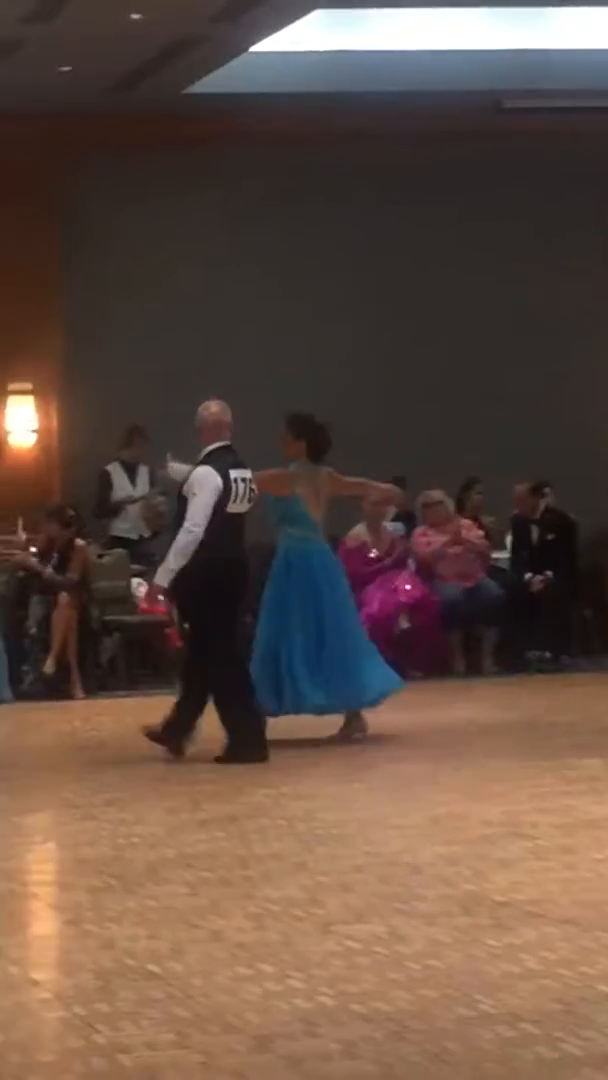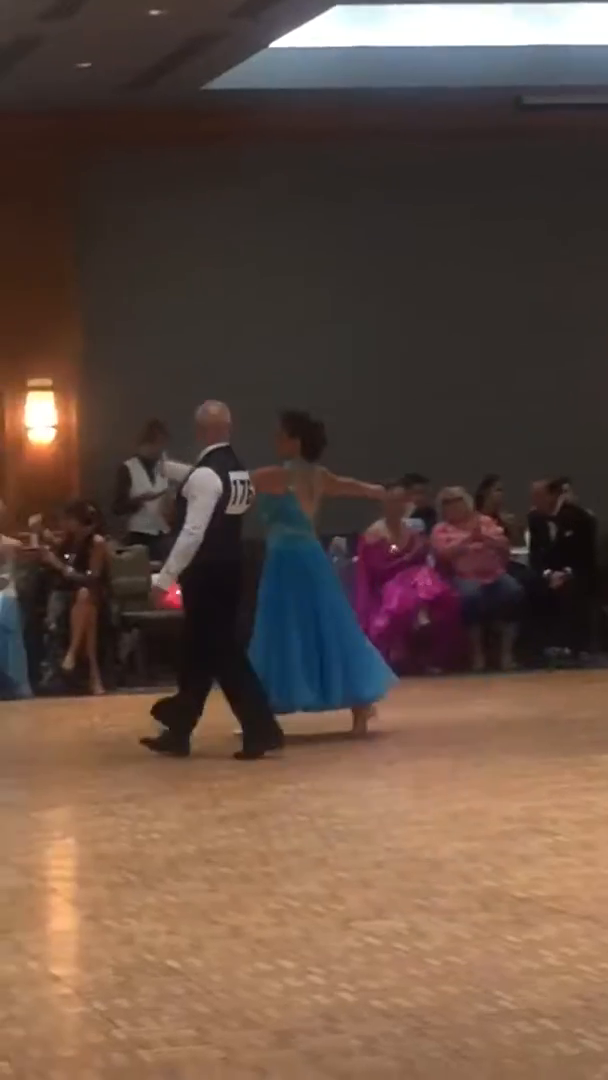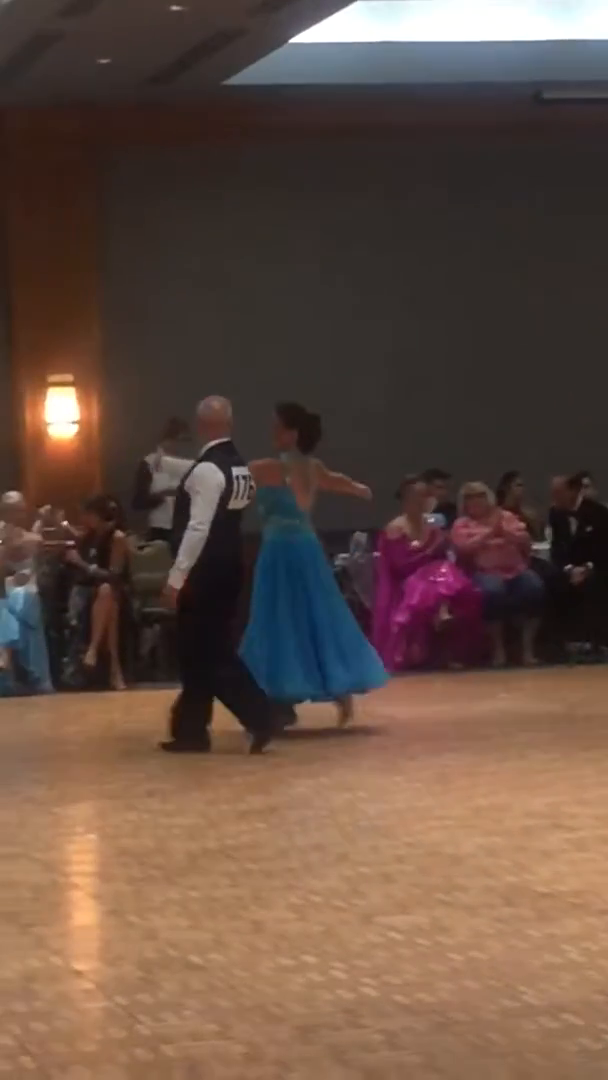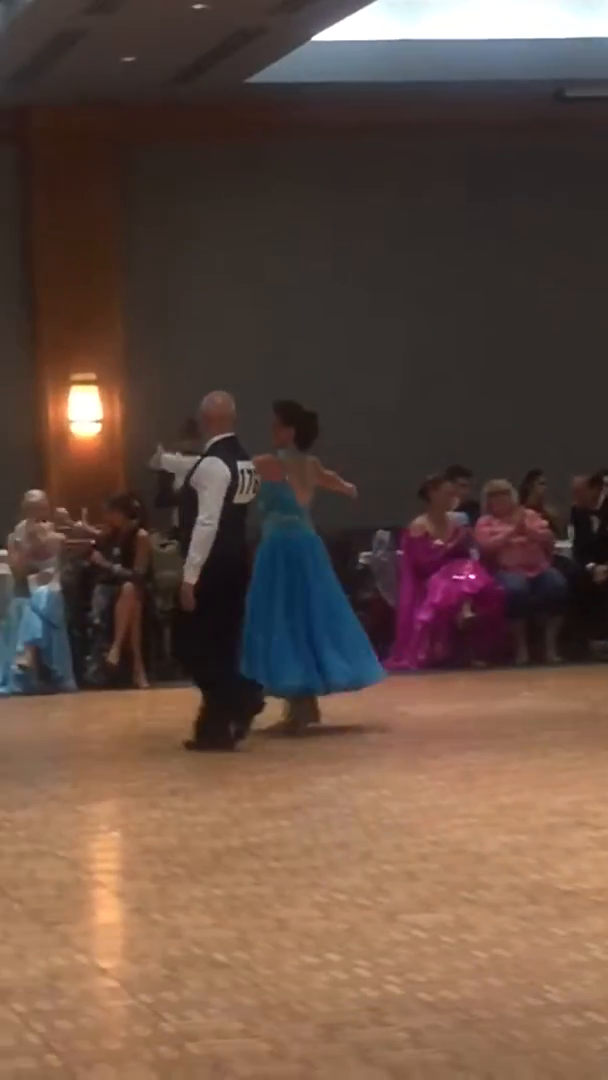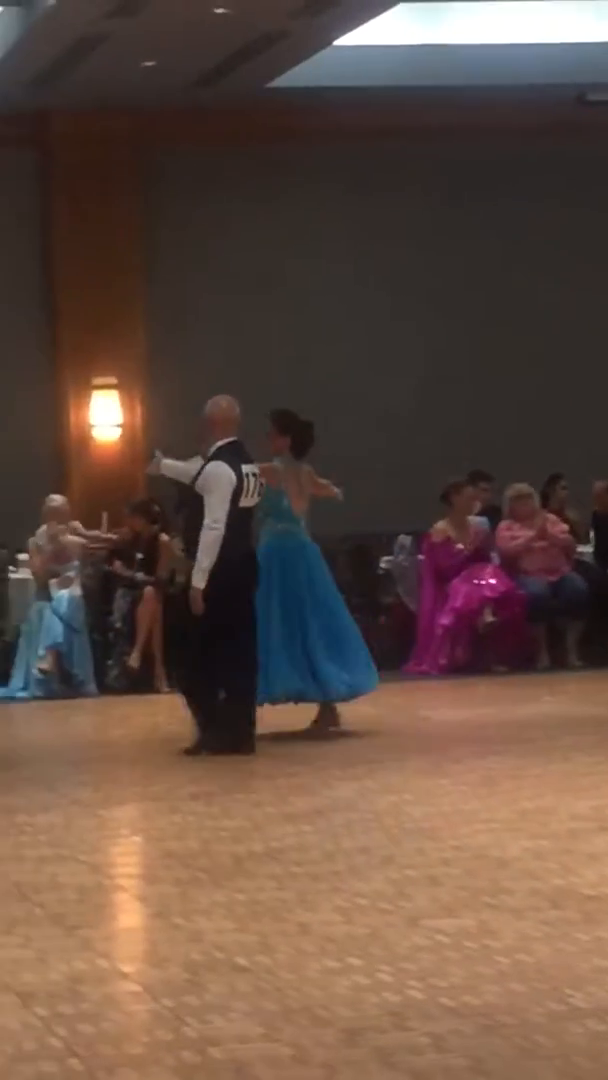
dt=0.1s
person 1, frame 1
left shoulder: (206, 472)
right shoulder: (240, 468)
left elbow: (192, 531)
left wrist: (162, 576)
right wrist: (174, 471)
left hip: (208, 575)
right hip: (231, 570)
left knee: (220, 656)
right knee: (204, 653)
left ankle: (248, 740)
right ankle: (178, 730)
person 1, frame 2
left shoulder: (206, 474)
right shoulder: (237, 469)
left elbow: (193, 533)
left wrist: (165, 578)
right wrist: (170, 468)
left hip: (206, 576)
right hip: (226, 571)
left knee: (222, 655)
right knee: (201, 654)
left ankle: (261, 730)
right ankle: (176, 732)
person 1, frame 3
left shoulder: (207, 470)
right shoulder: (235, 463)
left elbow: (197, 530)
left wrist: (176, 579)
left hip: (205, 573)
right hip: (227, 568)
left knee: (205, 652)
right knee: (204, 649)
left ankle: (258, 713)
right ankle: (190, 731)
person 1, frame 4
left shoulder: (214, 463)
right shoulder: (239, 459)
left elbow: (207, 524)
left wrist: (189, 576)
left hip: (214, 568)
right hip: (233, 563)
left knee: (194, 645)
right knee: (217, 645)
left ankle: (243, 702)
right ankle: (217, 728)
person 1, frame 5
left shoulder: (219, 467)
right shoulder: (242, 462)
left elbow: (213, 529)
left wrist: (197, 581)
right wrist: (165, 465)
left hip: (218, 573)
right hip: (241, 568)
left knee: (198, 655)
right knee: (237, 651)
left ankle: (215, 730)
right ankle: (238, 734)
person 2, frame 1
left shoulder: (283, 479)
right shoulder: (326, 477)
right elbow: (358, 485)
right wrist: (387, 491)
left hip: (295, 563)
right hip: (321, 562)
left knee: (289, 639)
right knee: (330, 634)
right ankle: (354, 715)
person 2, frame 2
left shoulder: (277, 476)
right shoulder: (319, 476)
right elbow: (350, 486)
right wrist: (375, 491)
left hip: (288, 560)
right hip: (311, 559)
left knee: (287, 637)
right knee: (326, 632)
right ankle: (358, 703)
person 2, frame 3
left shoulder: (274, 468)
right shoulder: (314, 468)
right elbow: (343, 483)
right wrist: (361, 490)
left hip: (283, 552)
right hip: (306, 550)
left knee: (282, 628)
right knee: (315, 624)
right ankle: (341, 692)
person 2, frame 4
left shoulder: (272, 464)
right shoulder: (311, 465)
right elbow: (334, 481)
right wrist: (349, 488)
left hip: (282, 548)
right hip: (306, 547)
left knee: (280, 624)
right knee: (313, 622)
left ankle: (299, 705)
right ankle: (306, 704)
person 2, frame 5
left shoulder: (271, 472)
right shoulder: (304, 473)
right elbow: (327, 488)
right wrist: (331, 491)
left hip: (280, 556)
right hip: (301, 553)
left knee: (270, 631)
right knee: (313, 630)
right ankle: (327, 708)
